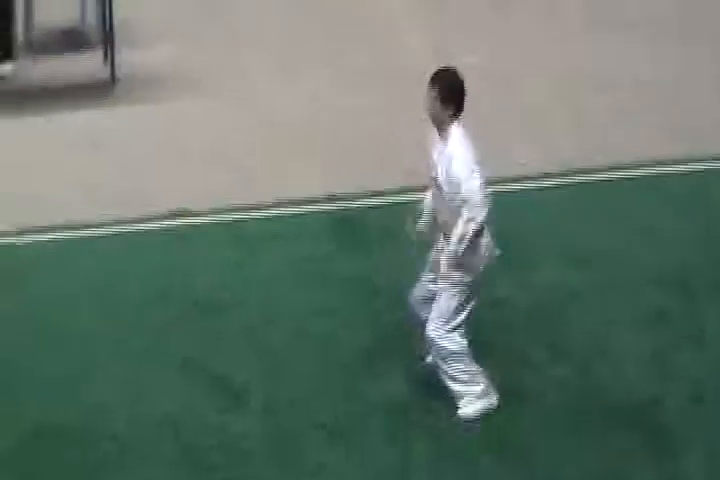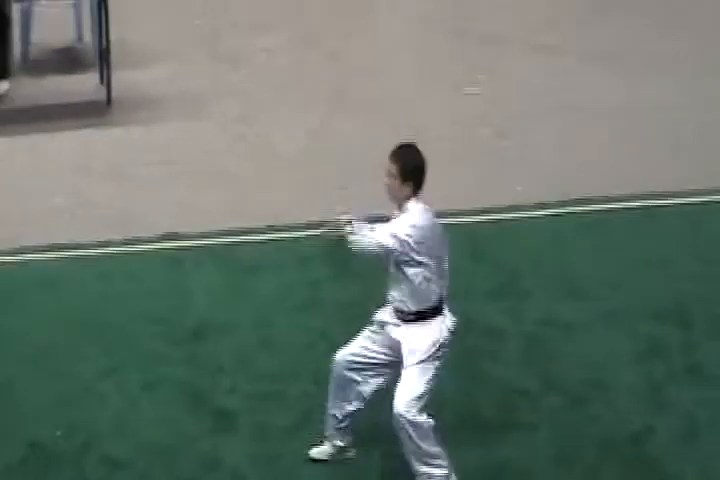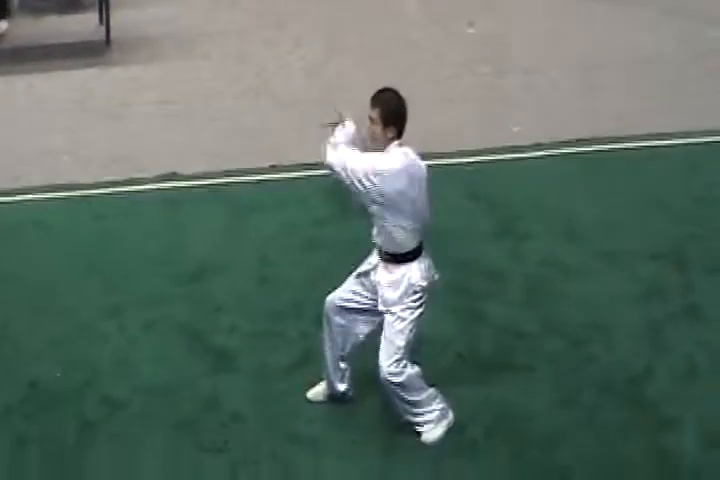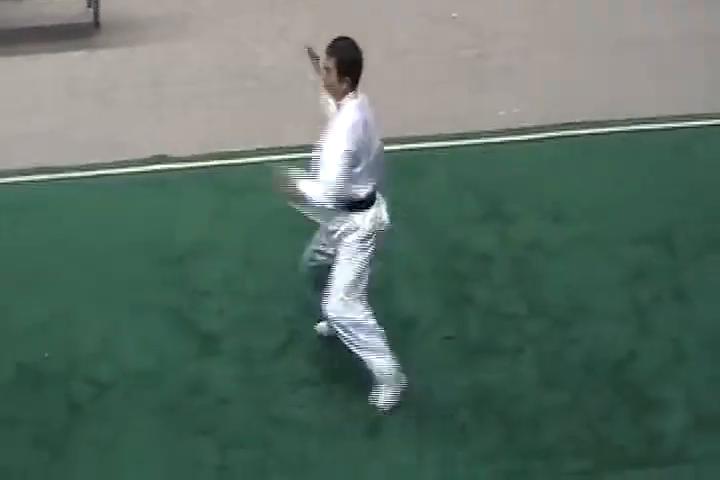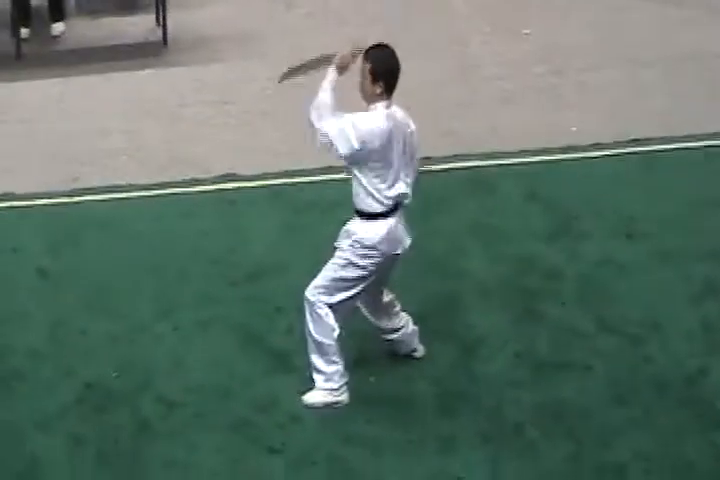
dt=0.7s
person 1, frame 1
left shoulder: (458, 150)
right shoulder: (442, 140)
left elbow: (475, 208)
left wrist: (454, 250)
right wrist: (428, 219)
left hip: (463, 250)
right hip: (446, 242)
left knee: (441, 329)
right knee: (421, 301)
left ankle: (479, 394)
right ankle: (442, 356)
person 1, frame 2
left shoulder: (418, 223)
right shoulder: (406, 217)
left elbow: (373, 239)
left wrist: (352, 226)
left hip: (426, 328)
right hip: (397, 318)
left knee: (407, 409)
right knee: (346, 363)
right ankle: (338, 441)
person 1, frame 3
left shoulder: (390, 167)
right shoulder: (405, 160)
left elbow: (338, 160)
left wrist: (344, 133)
left hip: (404, 274)
right hip: (383, 262)
left knee: (392, 367)
right knee: (337, 307)
left ankle: (436, 415)
right ankle: (337, 383)
person 1, frame 4
left shoulder: (347, 125)
right shoulder: (354, 104)
left elbow: (326, 192)
left wrist: (295, 186)
left hip: (357, 219)
right hip: (343, 210)
left knee: (343, 303)
right knee: (317, 259)
left ankle: (389, 376)
right ankle: (337, 327)
person 1, frame 5
left shoulder: (370, 126)
right shoulder: (402, 122)
left elbow: (323, 122)
right elbow: (408, 172)
left wrist: (333, 73)
left hip: (369, 233)
right hip: (390, 225)
left knee: (319, 297)
right knee: (372, 294)
left ankle: (332, 386)
right ankle: (408, 341)
